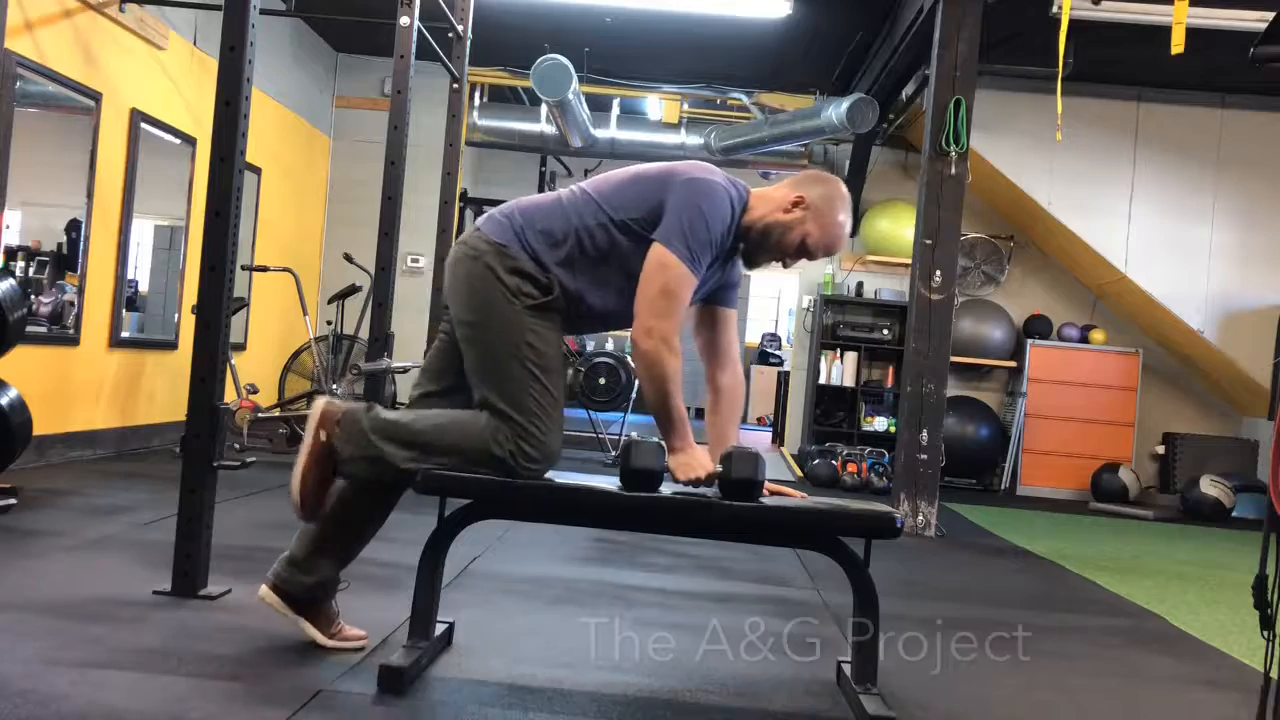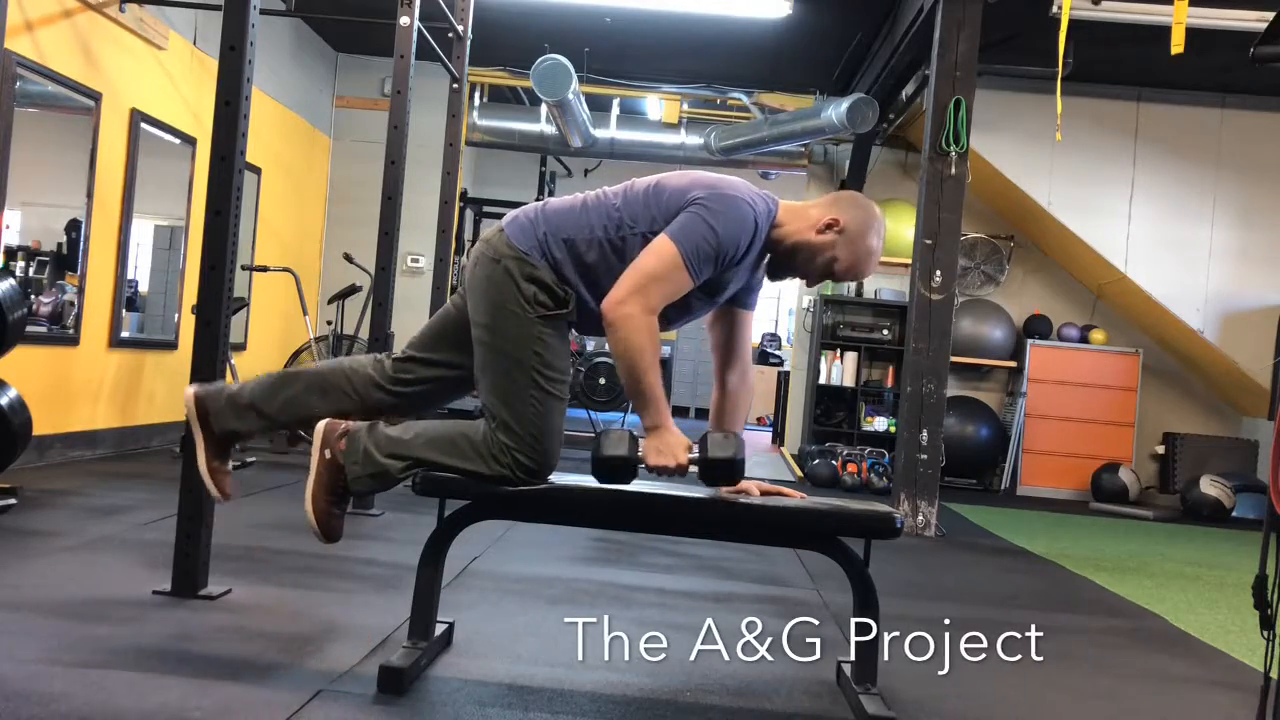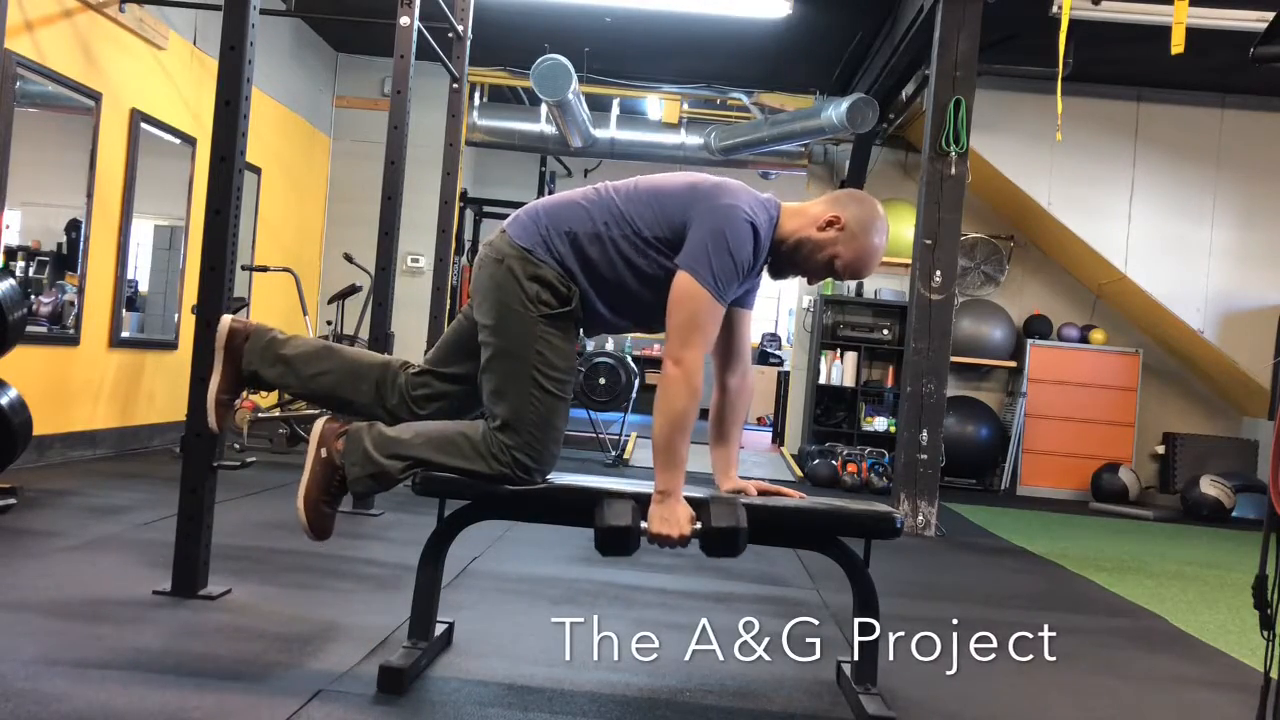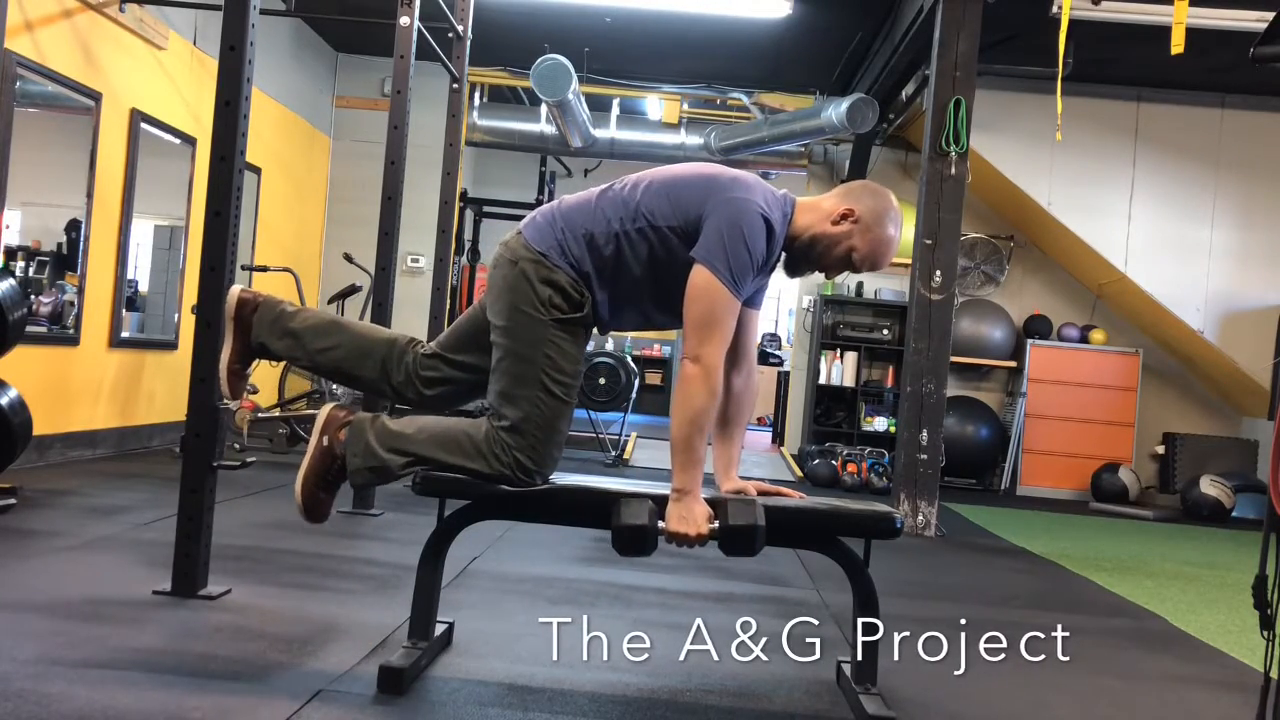
dt=1s
person 1, frame 1
left shoulder: (727, 247)
right shoulder: (709, 201)
left elbow: (724, 367)
right elbow: (652, 335)
left wrist: (723, 466)
right wrist: (681, 447)
left hip: (493, 274)
right hip: (505, 267)
left knee: (419, 435)
right knee: (526, 444)
left ankle: (300, 583)
right ankle: (348, 431)
person 1, frame 2
left shoulder: (752, 253)
right shoulder: (734, 218)
left elbow: (734, 370)
right elbow: (627, 307)
right wrist: (659, 429)
left hip: (518, 274)
right hip: (526, 269)
left knee: (398, 383)
right knee: (526, 454)
left ankle: (223, 406)
right ankle: (352, 451)
person 1, frame 3
left shoulder: (753, 243)
right shoulder: (734, 226)
left elbow: (733, 369)
right elbow: (682, 364)
left wrist: (727, 473)
right wrist: (667, 495)
left hip: (528, 275)
right hip: (533, 269)
left knee: (416, 397)
right knee: (523, 452)
left ankle: (251, 350)
right ankle: (350, 451)
person 1, frame 4
left shoulder: (764, 238)
right shoulder: (746, 219)
left elbow: (738, 366)
right elbow: (701, 362)
left wrist: (727, 474)
right wrist: (685, 494)
left hip: (543, 276)
right hip: (548, 272)
left knee: (420, 379)
right knee: (523, 453)
left ankle: (260, 320)
right ankle: (352, 441)
